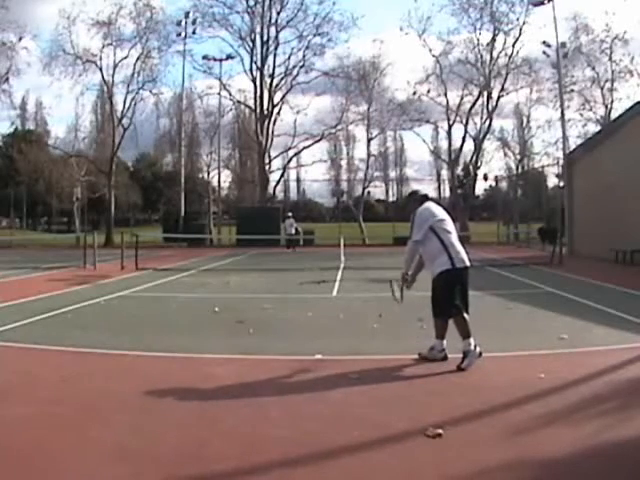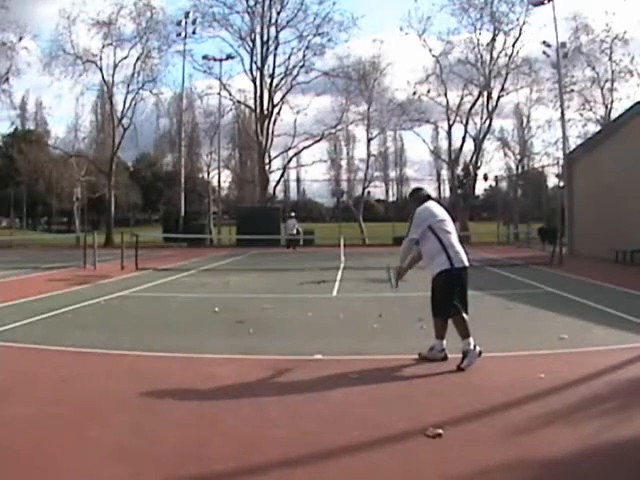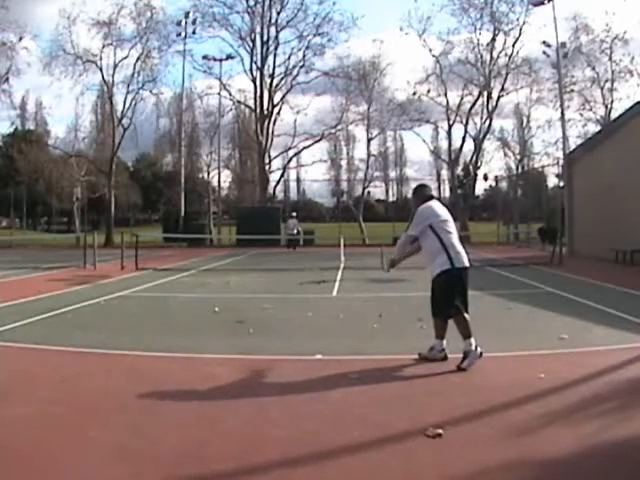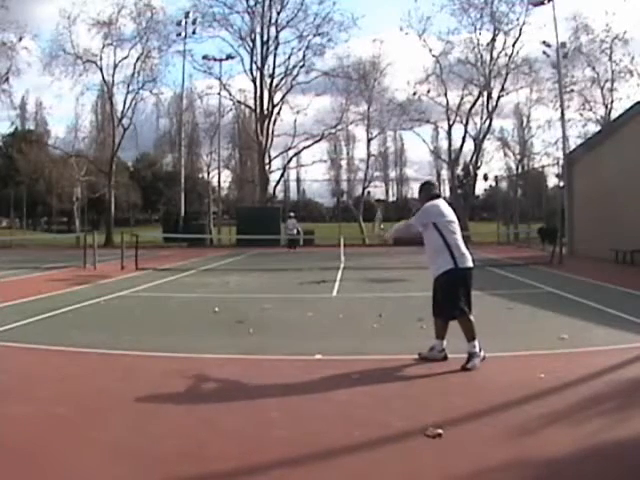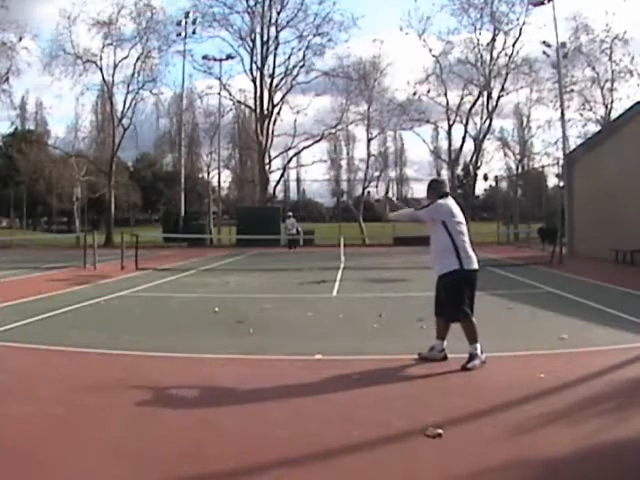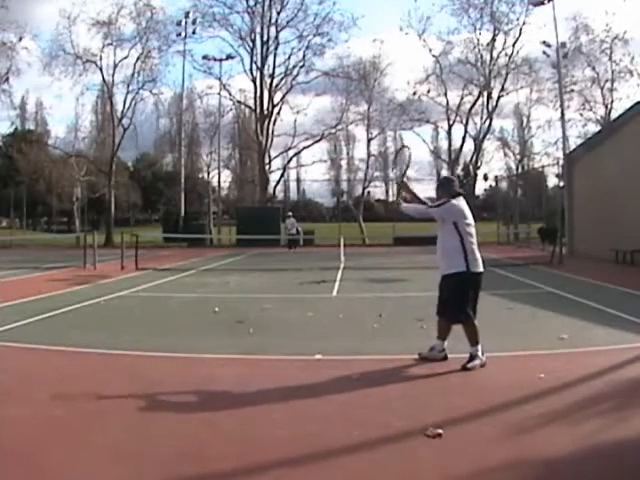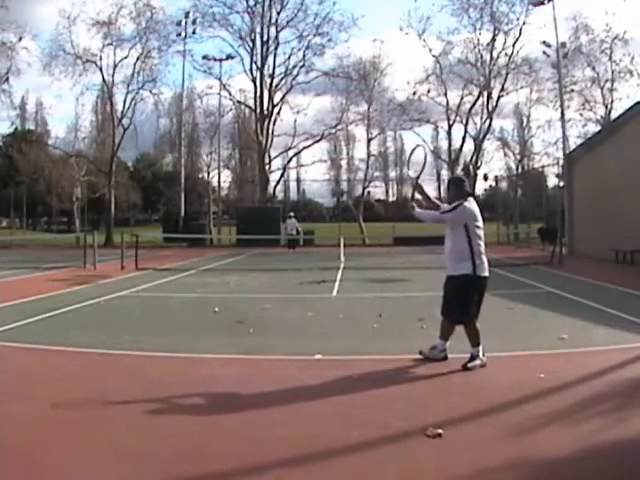
dt=0.3s
person 1, frame 1
left shoulder: (423, 211)
right shoulder: (430, 213)
left elbow: (413, 243)
right elbow: (424, 250)
left wrist: (406, 270)
right wrist: (413, 274)
left hip: (451, 267)
right hip: (444, 268)
left knee: (455, 308)
right knee: (439, 309)
left ankle: (471, 347)
right ankle: (439, 348)
person 1, frame 2
left shoulder: (423, 211)
right shoulder: (430, 212)
left elbow: (409, 242)
right elbow: (421, 248)
left wrist: (400, 265)
right wrist: (406, 268)
left hip: (450, 267)
right hip: (444, 268)
left knee: (454, 308)
right knee: (439, 309)
left ankle: (470, 347)
right ankle: (439, 348)
person 1, frame 3
left shoulder: (425, 210)
right shoulder: (433, 211)
left elbow: (408, 237)
right elbow: (419, 243)
left wrist: (395, 257)
right wrist: (400, 259)
left hip: (451, 267)
right hip: (444, 268)
left knee: (455, 308)
right knee: (439, 310)
left ankle: (471, 347)
right ankle: (439, 348)
person 1, frame 4
left shoulder: (431, 208)
right shoulder: (437, 209)
left elbow: (408, 226)
right elbow: (416, 230)
left wrist: (389, 235)
right wrist: (394, 234)
left hip: (455, 268)
right hip: (446, 268)
left knee: (459, 310)
right knee: (440, 310)
left ankle: (475, 350)
right ankle: (439, 349)
person 1, frame 5
left shoulder: (441, 205)
right shoulder: (442, 208)
left elbow: (413, 215)
right elbow: (419, 214)
left wrist: (391, 215)
right wrist: (398, 208)
left hip: (459, 269)
right hip: (449, 269)
left knee: (462, 312)
right knee: (442, 311)
left ankle: (476, 352)
right ankle: (439, 349)
person 1, frame 6
left shoulder: (453, 206)
right shoulder: (451, 207)
left elbow: (423, 211)
right elbow: (428, 207)
left wrist: (402, 205)
right wrist: (409, 193)
left hip: (464, 271)
right hip: (453, 270)
left knee: (464, 315)
right knee: (445, 312)
left ankle: (477, 354)
right ankle: (439, 349)
person 1, frame 7
left shoulder: (465, 207)
right shoulder: (460, 207)
left elbow: (436, 217)
right elbow: (439, 209)
left wrist: (416, 211)
right wrist: (422, 192)
left hip: (470, 273)
right hip: (457, 272)
left knee: (465, 317)
right knee: (449, 313)
left ankle: (478, 355)
right ankle: (440, 349)
